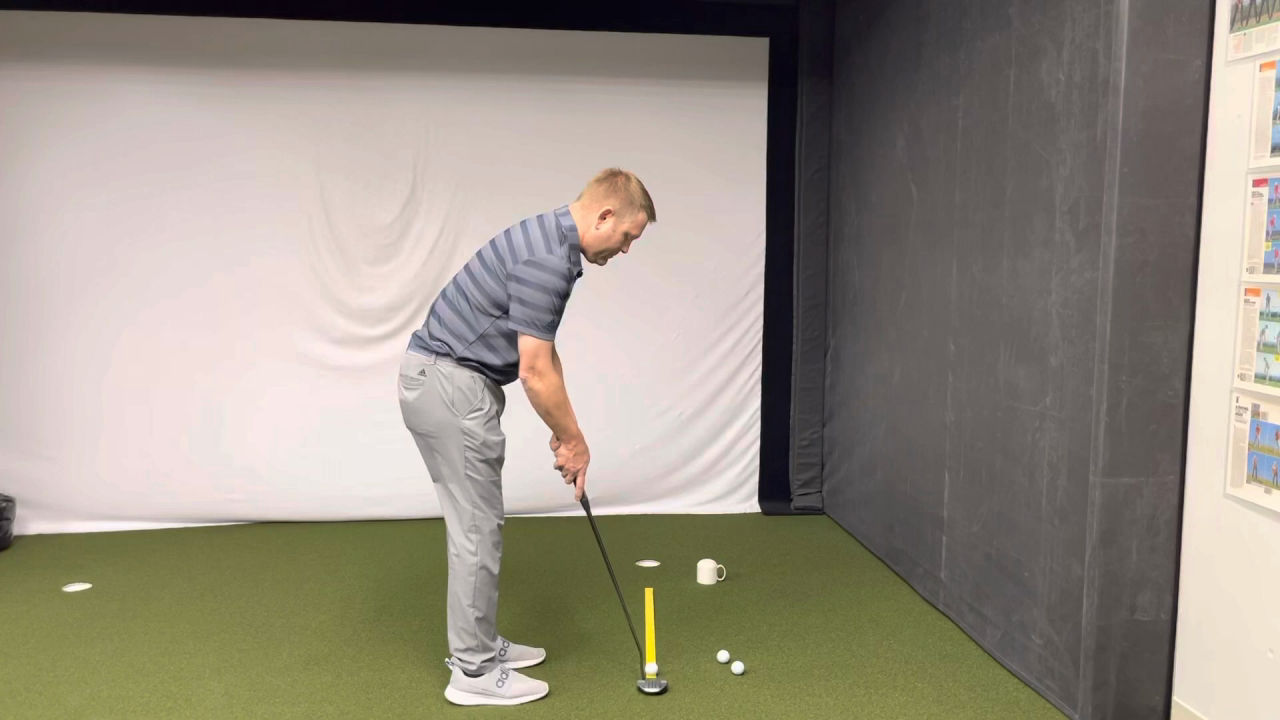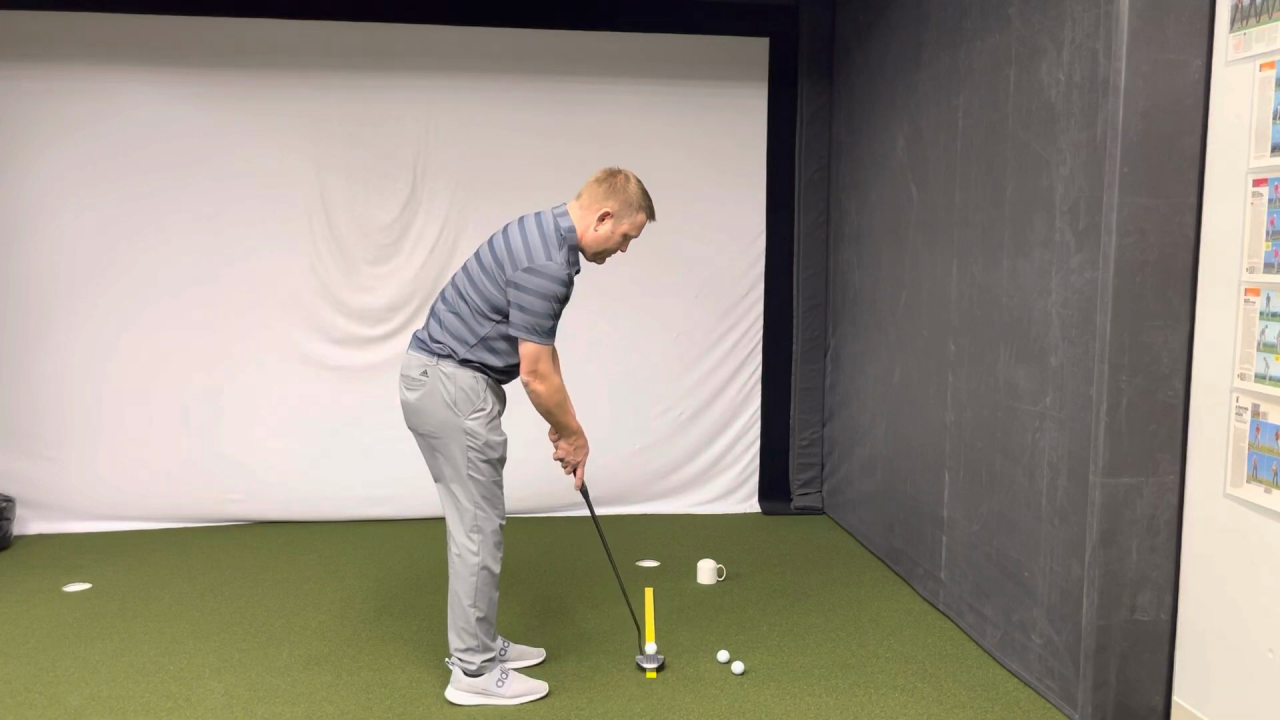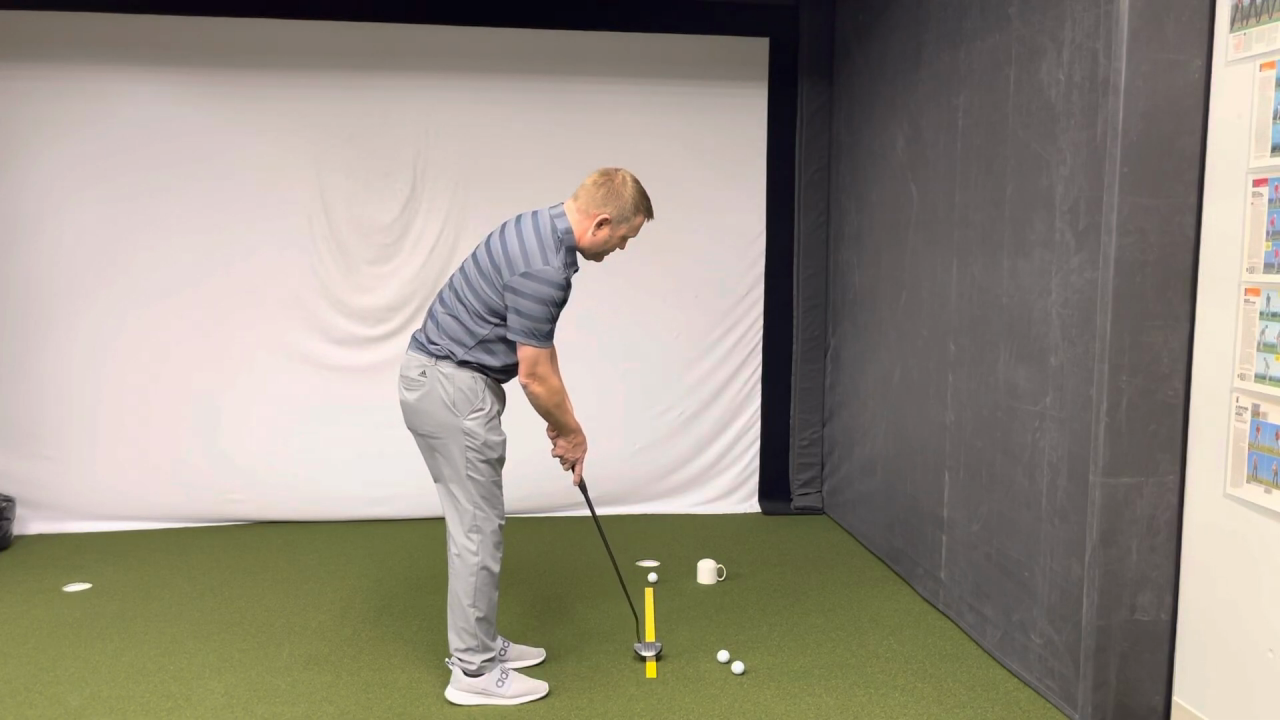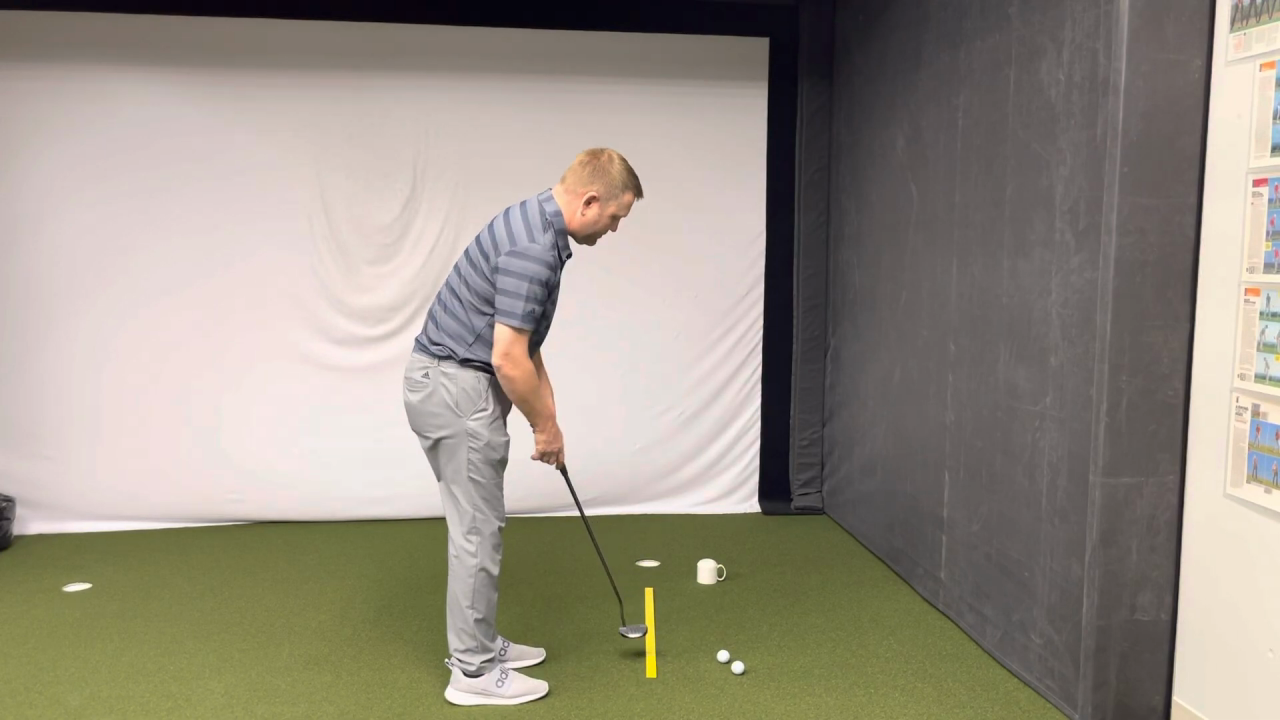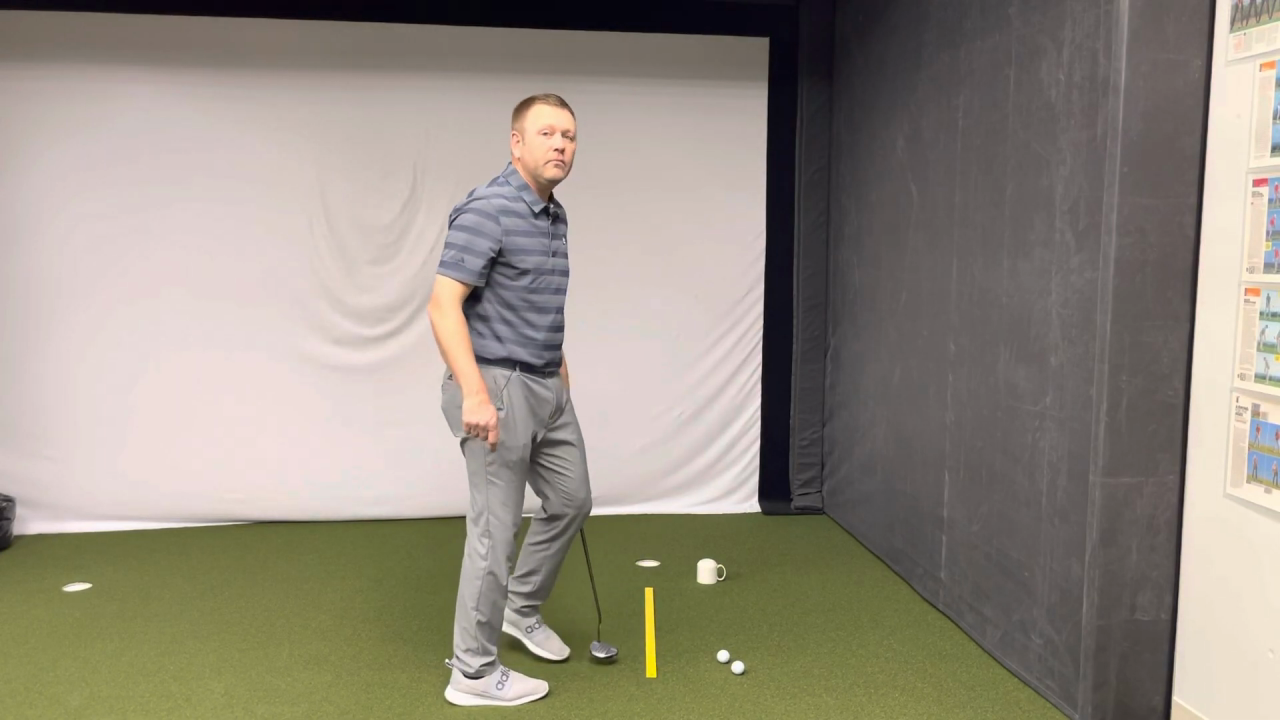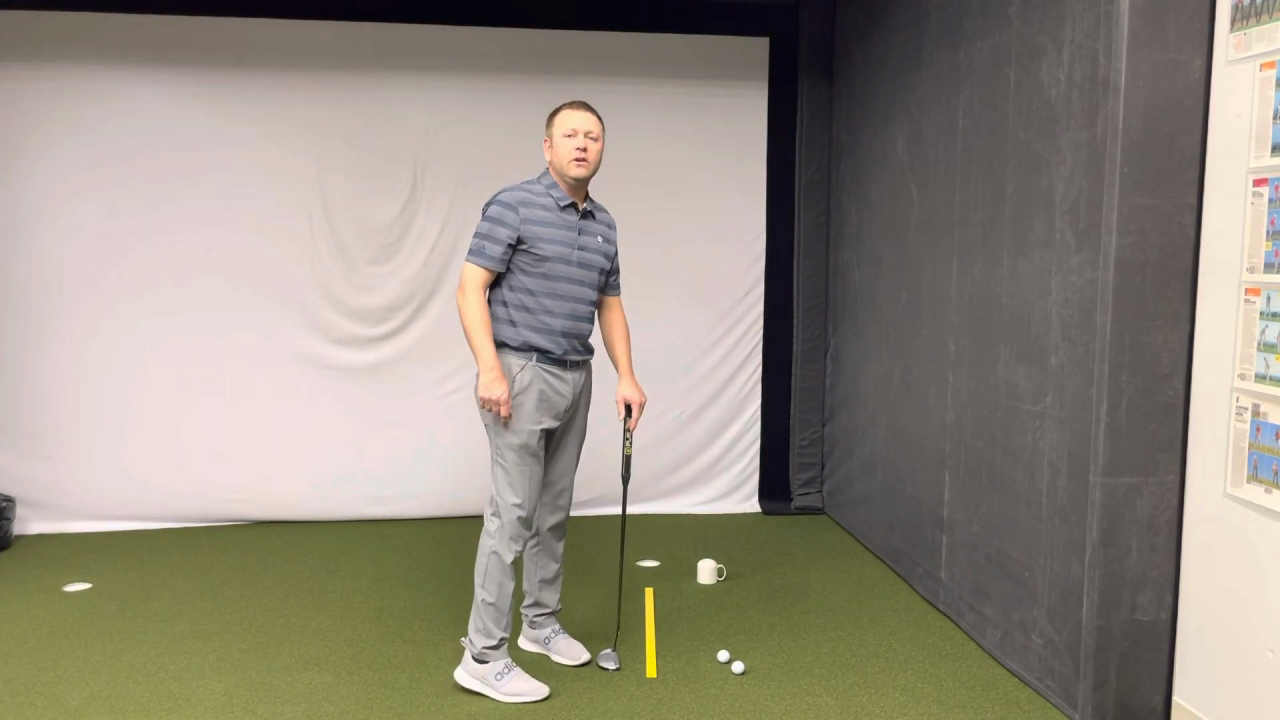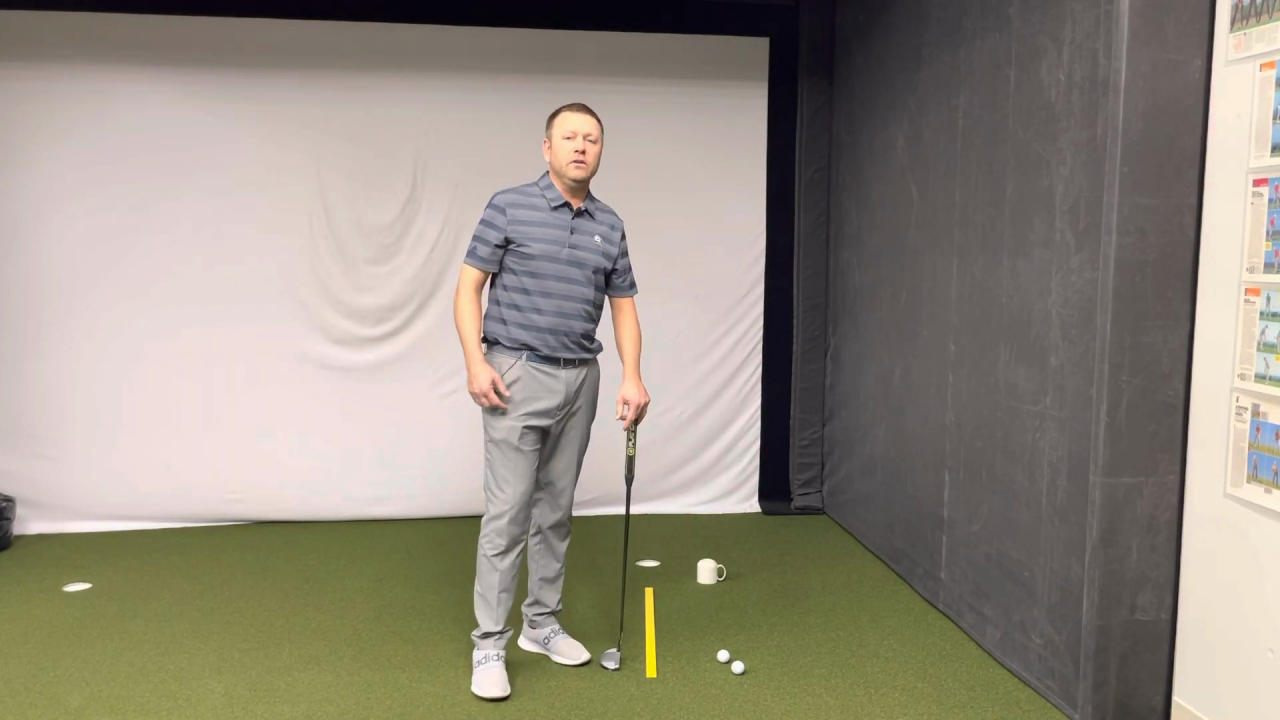
dt=0.7s
person 1, frame 1
left shoulder: (548, 238)
right shoulder: (548, 258)
left elbow: (542, 355)
right elbow: (535, 371)
left wrist: (563, 431)
right wrist: (574, 440)
left hip: (446, 379)
right hip: (450, 386)
left knee: (477, 523)
right knee: (476, 529)
left ankle: (477, 644)
right ankle: (474, 671)
person 1, frame 2
left shoulder: (543, 232)
right shoulder: (546, 262)
left elbow: (539, 356)
right elbow: (536, 374)
left wrist: (562, 424)
right wrist: (573, 436)
left hip: (444, 378)
right hip: (452, 387)
left knee: (476, 523)
right knee: (478, 528)
left ankle: (477, 644)
right ankle: (474, 670)
person 1, frame 3
left shoulder: (540, 228)
right shoulder: (543, 266)
left elbow: (538, 354)
right elbow: (534, 375)
left wrist: (563, 421)
right wrist: (571, 432)
left hip: (444, 378)
right hip: (452, 387)
left knee: (476, 522)
right knee: (477, 528)
left ankle: (478, 643)
right ankle: (474, 670)
person 1, frame 4
left shoulder: (536, 227)
right shoulder: (532, 248)
right elbow: (507, 358)
left wrist: (545, 403)
right wrist: (546, 426)
left hip: (461, 383)
right hip: (455, 387)
left knee: (481, 525)
right knee: (477, 530)
left ankle: (479, 643)
right ankle: (473, 671)
person 1, frame 5
left shoulder: (555, 215)
right shoulder: (487, 210)
right elbow: (444, 305)
left wrist: (559, 370)
right wrist: (474, 392)
left hip: (545, 386)
right hip: (498, 388)
left knee: (571, 500)
right knee: (496, 530)
left ankle: (523, 608)
right ankle: (473, 671)
person 1, frame 6
left shoulder: (603, 224)
right shoulder: (512, 204)
left elbow: (610, 305)
right elbow: (471, 288)
left wrist: (626, 377)
right wrist: (490, 368)
left hip: (574, 380)
right hip: (521, 377)
left knee: (552, 512)
right knee: (512, 515)
left ankle: (541, 622)
right ankle: (485, 656)
person 1, frame 7
left shoulder: (610, 225)
right shoulder: (508, 207)
left elbow: (623, 305)
right elbow: (469, 286)
left wrist: (632, 377)
right wrist: (476, 361)
left hip: (580, 382)
right hip: (517, 376)
left knee: (554, 510)
right knee: (507, 511)
left ankle: (542, 623)
right ankle: (489, 644)
